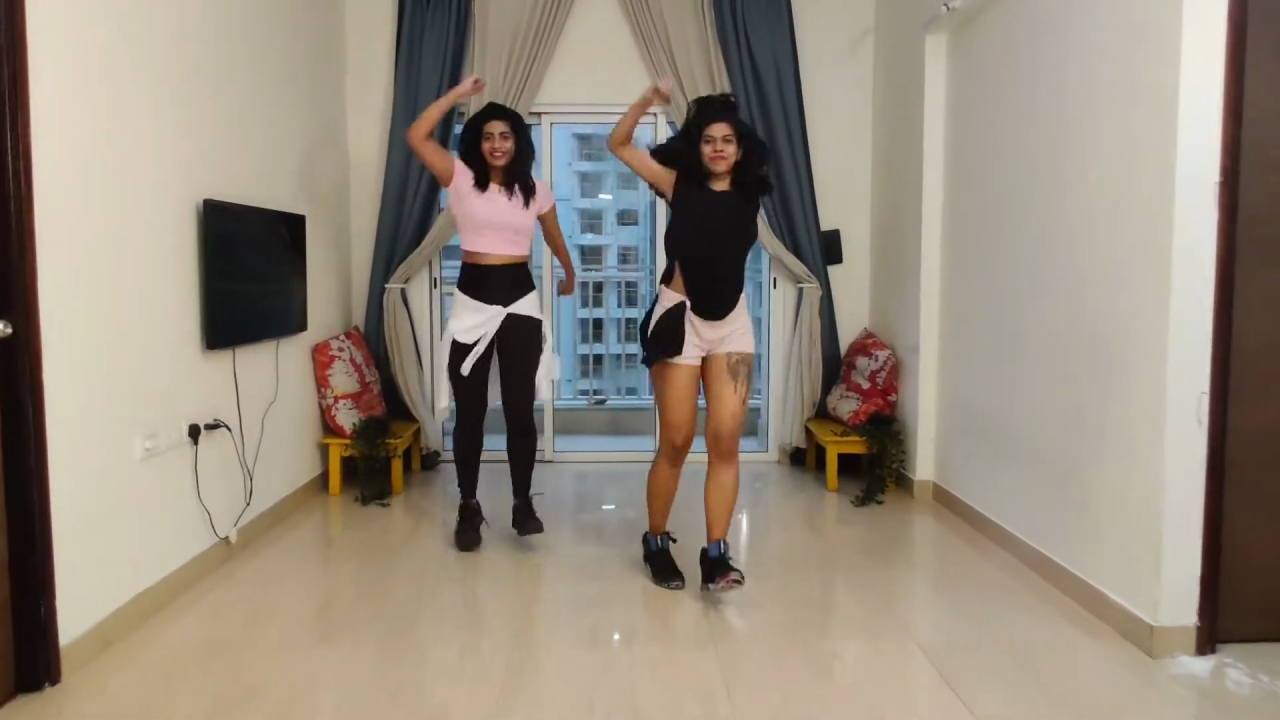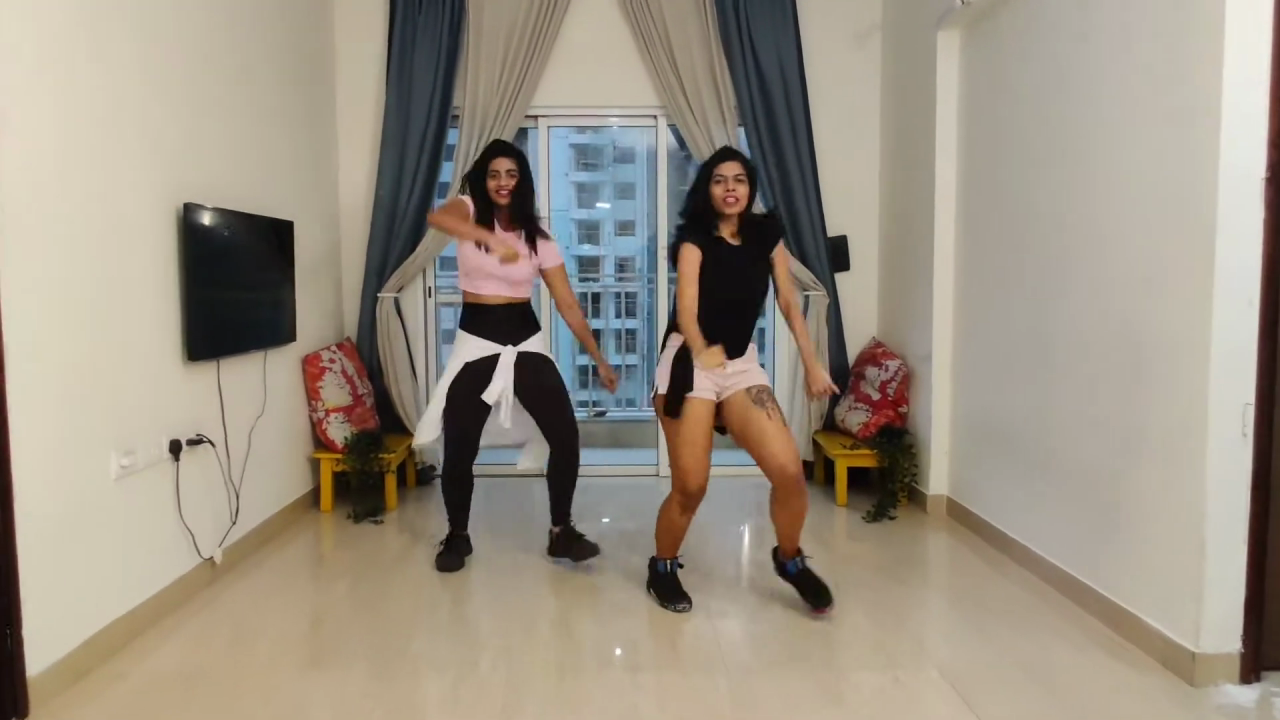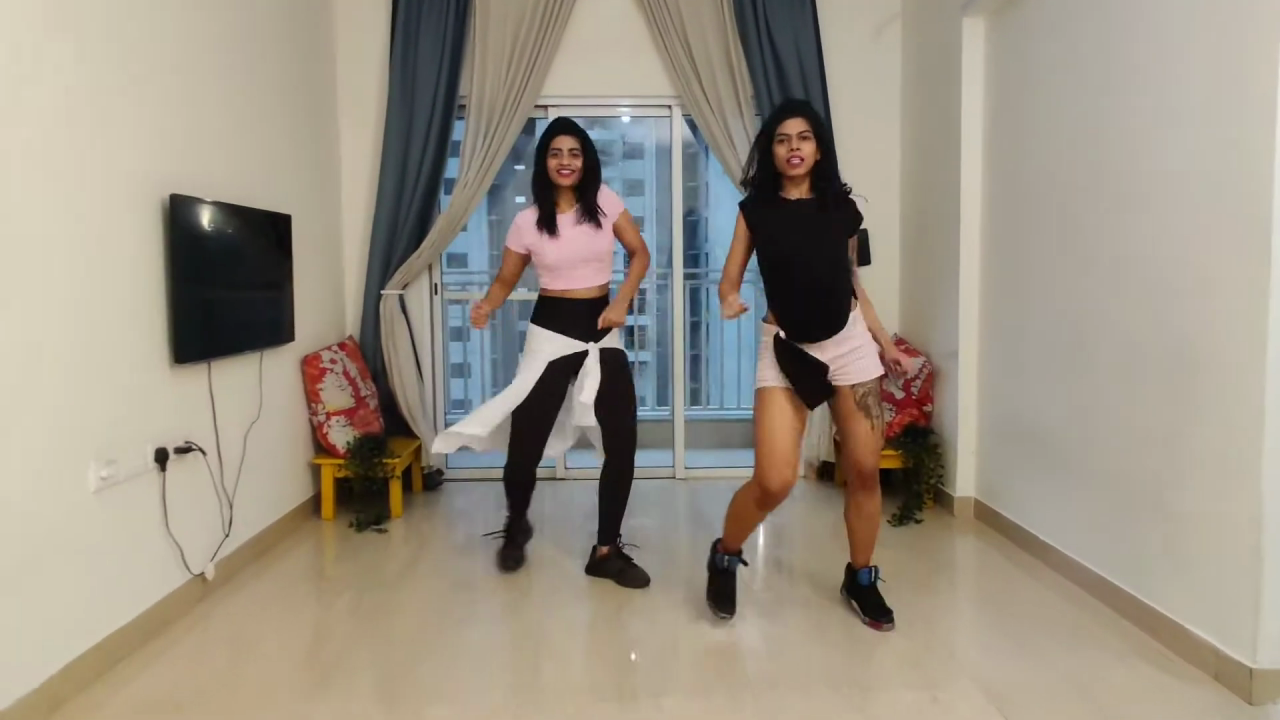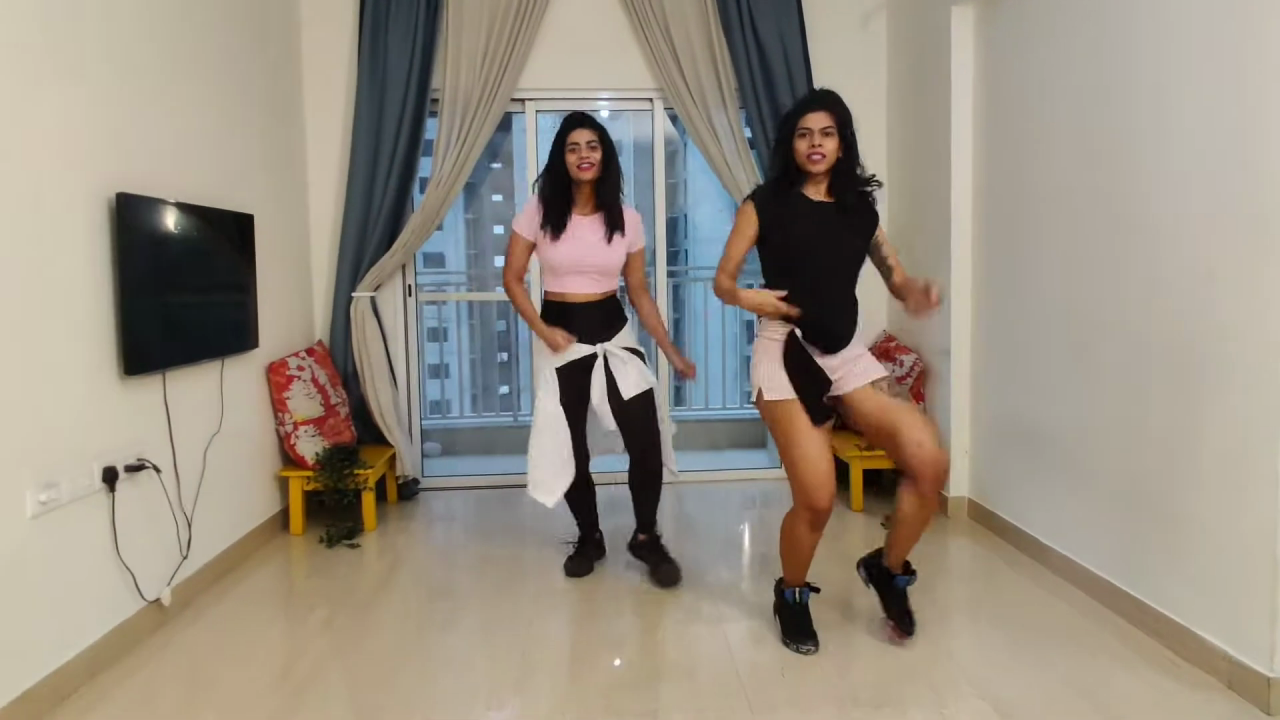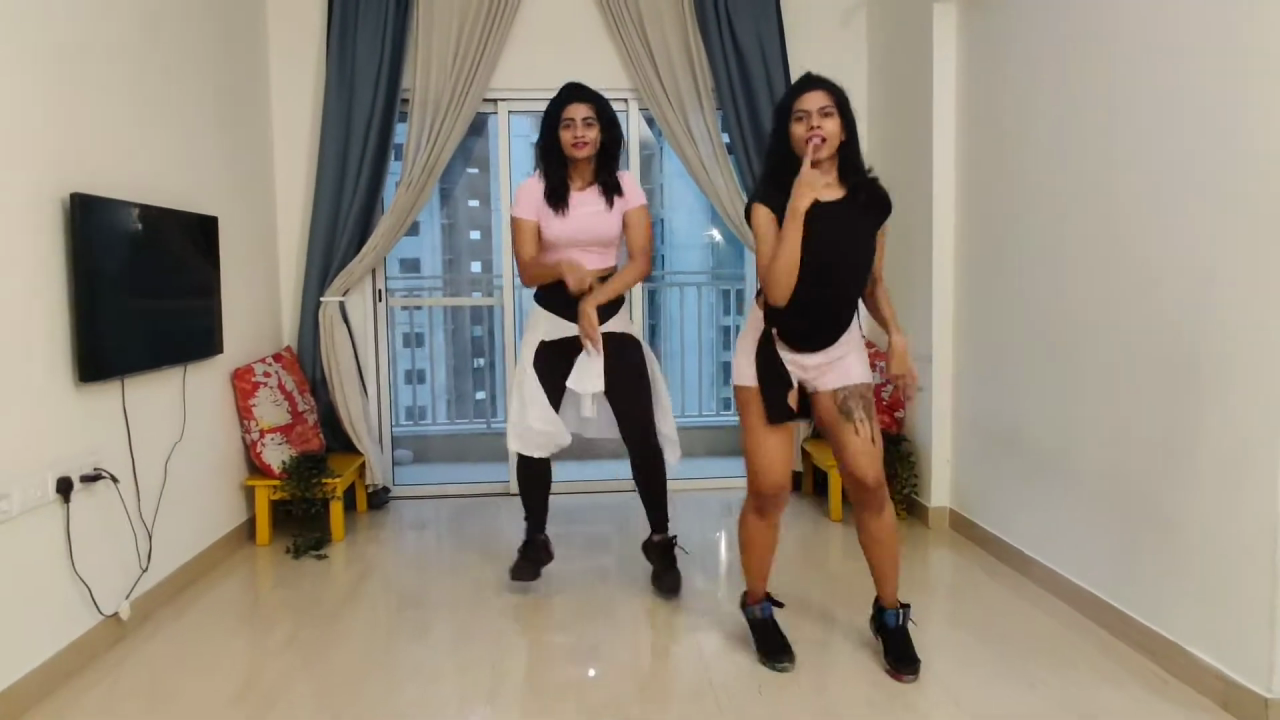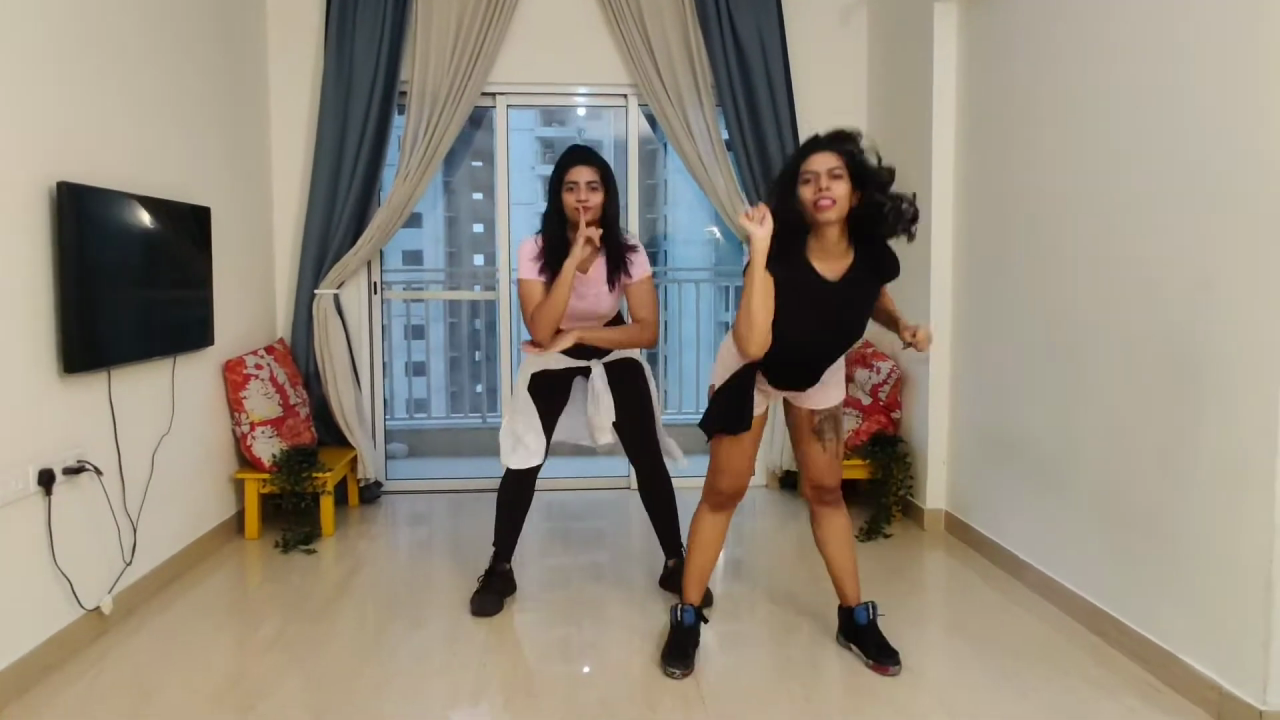
dt=0.3s
person 1, frame 1
left shoulder: (748, 199)
right shoulder: (681, 185)
right elbow: (618, 141)
right wrist: (648, 99)
left hip: (731, 324)
right hip: (678, 320)
left knee: (725, 440)
right knee: (675, 442)
left ankle: (715, 555)
right ankle: (656, 545)
person 1, frame 2
left shoulder: (767, 236)
right shoulder: (695, 240)
left elbow: (791, 306)
right elbow: (686, 309)
left wrist: (813, 365)
right wrist: (705, 354)
left hip: (742, 366)
right hip: (690, 365)
left knee: (788, 470)
right knee: (690, 487)
left ankle: (791, 561)
right ankle: (662, 568)
person 1, frame 3
left shoulder: (840, 208)
right shoulder: (756, 209)
right elbow: (728, 279)
left wrist: (887, 345)
right wrist: (730, 304)
left hip: (849, 343)
right hip: (786, 351)
left knee: (864, 470)
right knee: (774, 483)
left ankle: (862, 578)
right ankle: (724, 557)
person 1, frame 4
left shoulder: (859, 207)
right shoulder: (767, 202)
left elbow: (896, 278)
right elbow: (723, 277)
left wrist: (915, 294)
right wrist: (747, 297)
left hip: (846, 356)
right hip: (786, 357)
left knee: (930, 464)
right knee: (817, 498)
left ankle: (888, 568)
right ankle: (791, 597)
person 1, frame 5
left shoulder: (870, 200)
right shoulder: (769, 202)
right elbow: (777, 292)
left wrist: (895, 335)
right wrist: (797, 206)
left hip: (839, 351)
right hip: (771, 348)
left knee: (868, 486)
right knee: (769, 489)
left ankle: (890, 615)
right ankle: (758, 609)
person 1, frame 6
left shoulder: (875, 257)
right shoulder: (777, 258)
right elbow: (752, 346)
left wrist: (904, 328)
right wrist: (759, 251)
left hip: (818, 377)
right hip: (750, 371)
left knee: (825, 491)
right knee: (724, 492)
left ankle: (856, 617)
right ankle: (686, 619)
person 2, frame 1
left shoulder: (532, 189)
right shoulder: (461, 177)
left elbow: (553, 233)
right elbow: (416, 137)
left wrist: (570, 271)
right wrist: (459, 93)
left hip: (521, 302)
right hip: (472, 303)
left knee: (519, 408)
right knee: (469, 410)
left ankle: (523, 504)
right ankle: (468, 506)
person 2, frame 2
left shoulder: (539, 238)
right shoulder: (469, 212)
left elbow: (567, 303)
right elbow: (439, 216)
left wrist: (599, 358)
right wrist: (490, 240)
left hip: (526, 342)
right hip: (476, 340)
left knee: (566, 437)
right knee: (459, 450)
left ankle: (561, 531)
right ankle: (457, 536)
person 2, frame 3
left shoulder: (604, 202)
right shoulder: (530, 219)
left elbow: (640, 252)
right elbow: (507, 277)
left wrist: (623, 298)
right wrist: (488, 302)
left hip: (603, 336)
right hip: (551, 334)
left knee: (622, 445)
right knee: (524, 446)
left ankle: (607, 549)
right ankle: (516, 527)
person 2, frame 4
left shoulder: (625, 218)
right shoulder: (540, 210)
left elbow: (640, 292)
right elbow: (512, 278)
left wrist: (670, 349)
right wrist: (541, 328)
left hip: (615, 336)
right hip: (564, 341)
left knee: (648, 446)
right knee: (570, 458)
left ankle: (646, 537)
right ankle: (589, 538)
person 2, frame 5
left shoulder: (624, 187)
right shoulder: (534, 190)
left elbow: (642, 262)
right elbow: (528, 274)
left wrist: (596, 295)
right wrist: (564, 270)
left hip: (612, 318)
right hip: (552, 319)
left knee: (642, 434)
right knee: (533, 436)
left ankle: (661, 542)
right ankle: (535, 540)
person 2, frame 6
left shoulder: (626, 251)
right shoulder: (537, 251)
left elbow: (648, 331)
right elbow: (539, 329)
left wrist: (577, 334)
right wrist: (573, 262)
left hip: (614, 354)
right hip: (551, 361)
left knee: (649, 459)
right knee: (523, 461)
left ankle: (676, 564)
right ankle: (499, 570)
